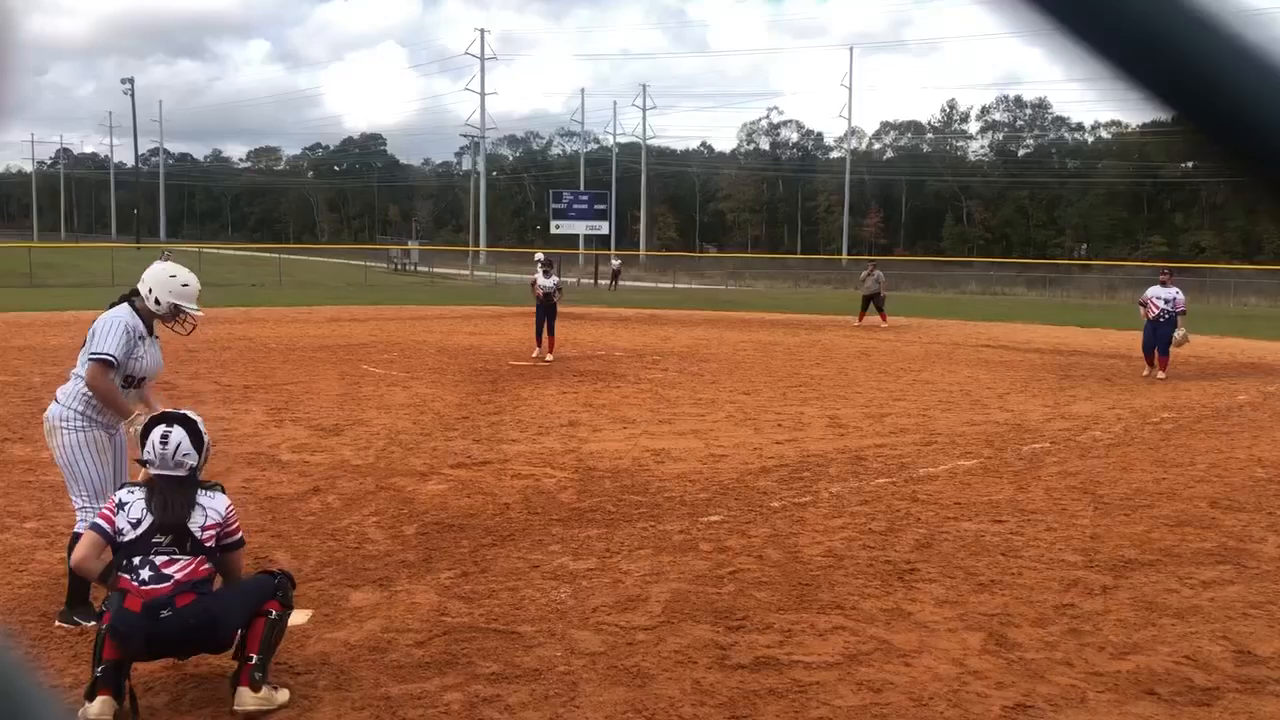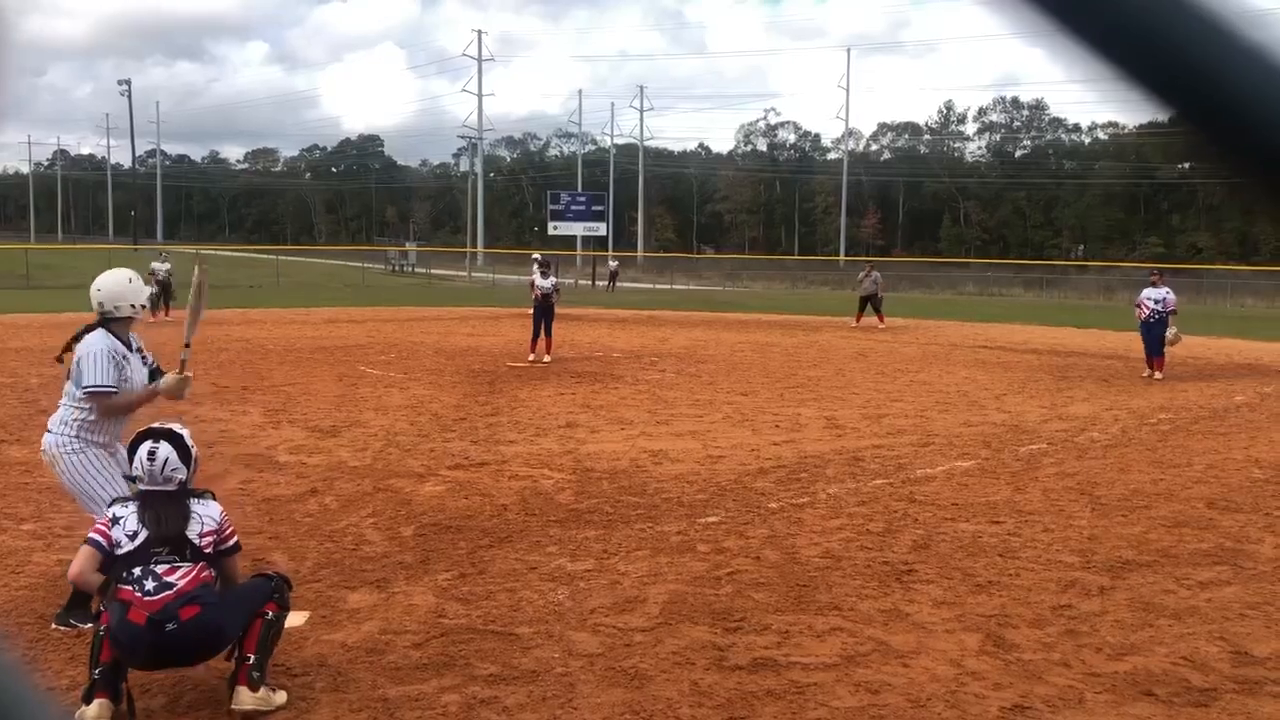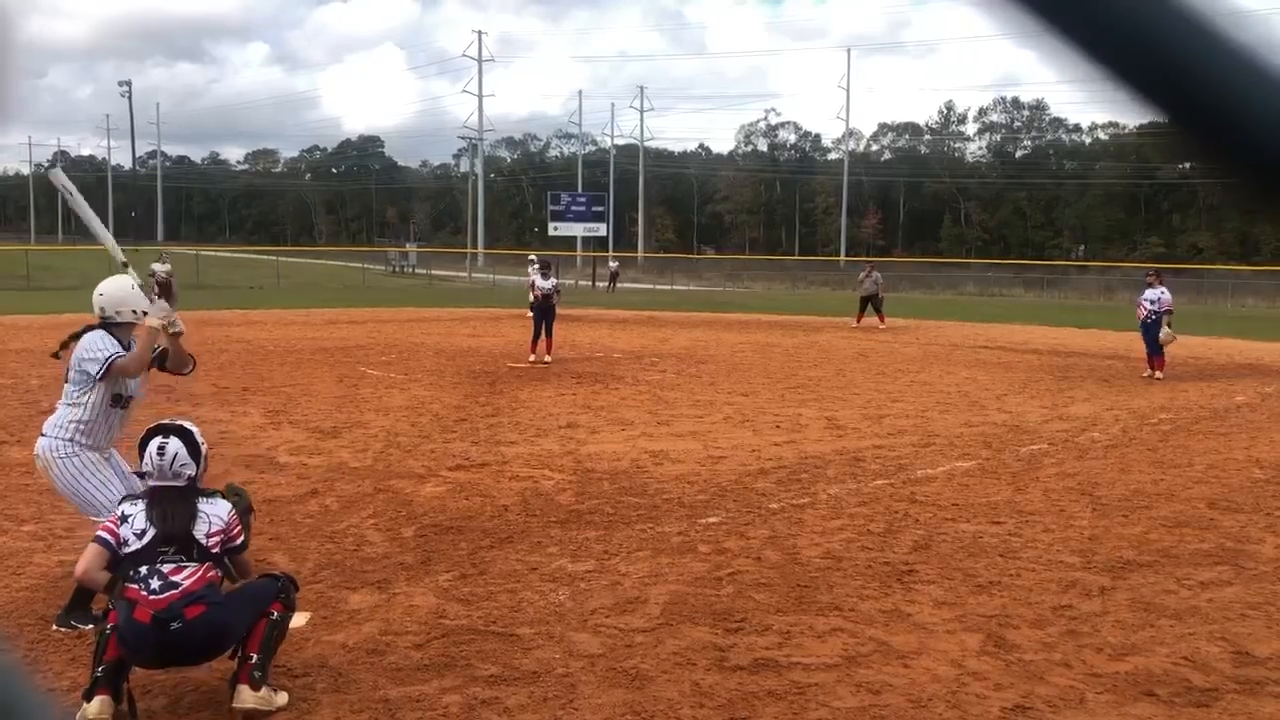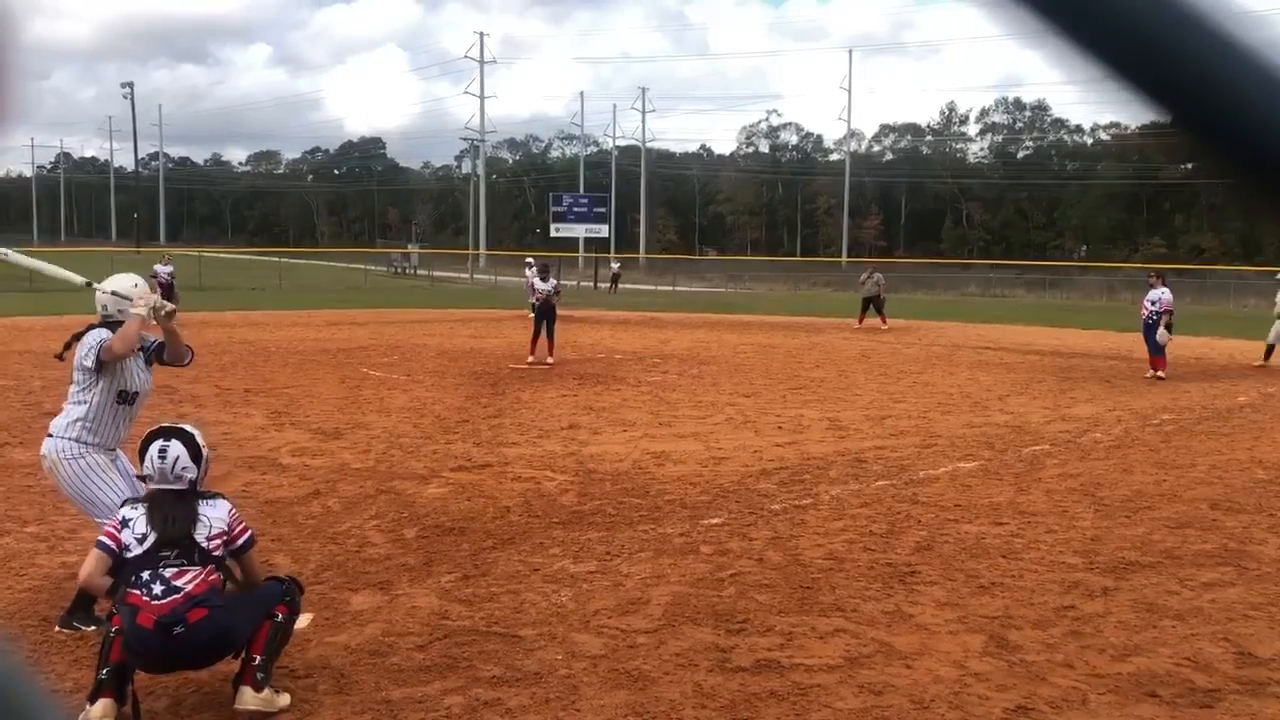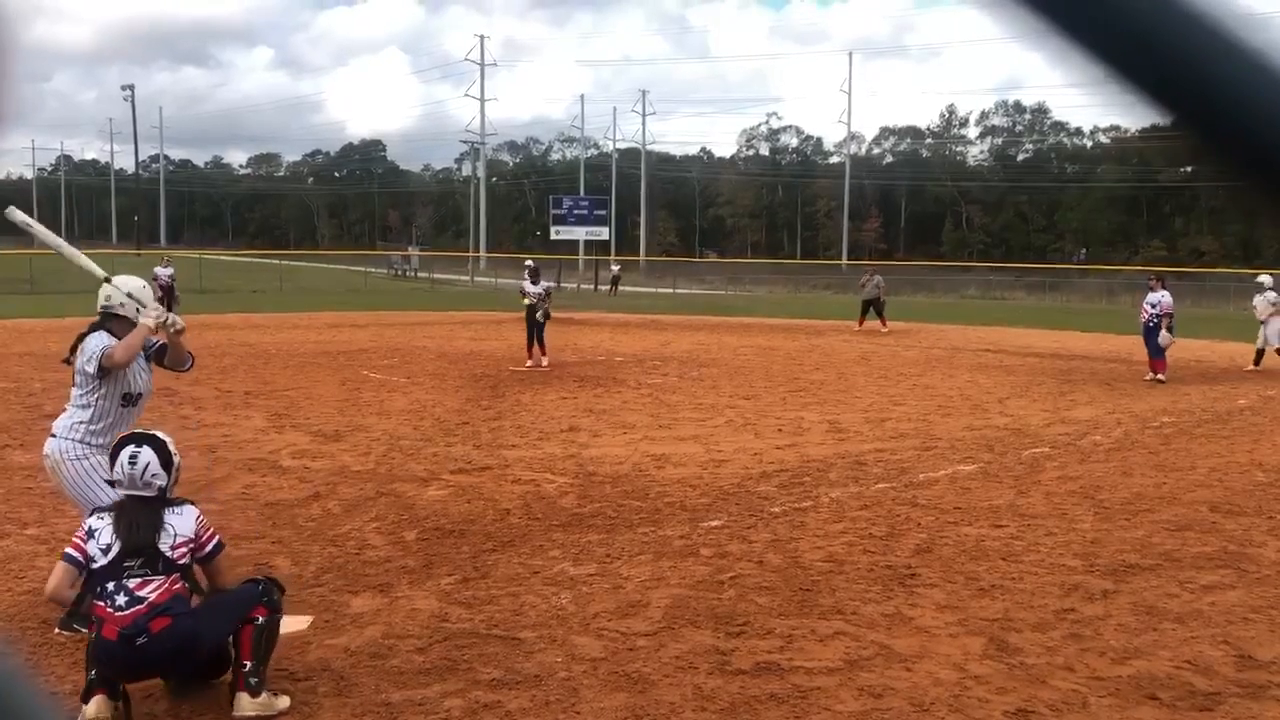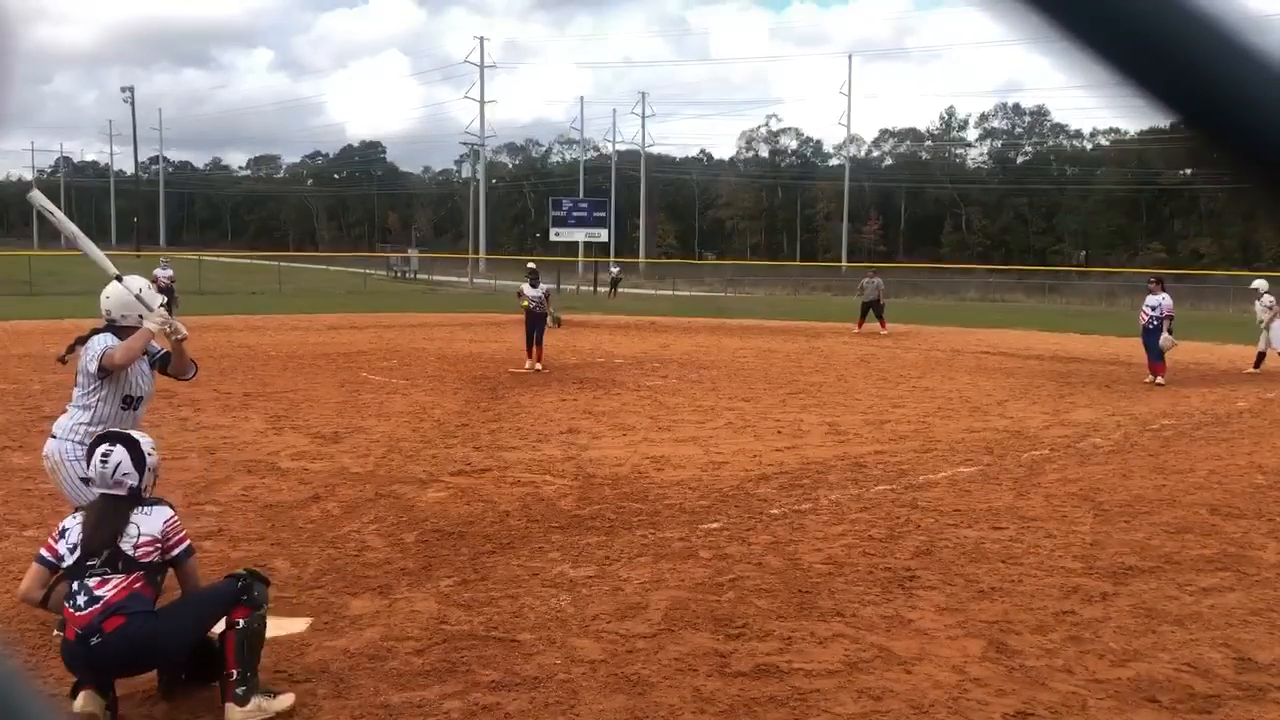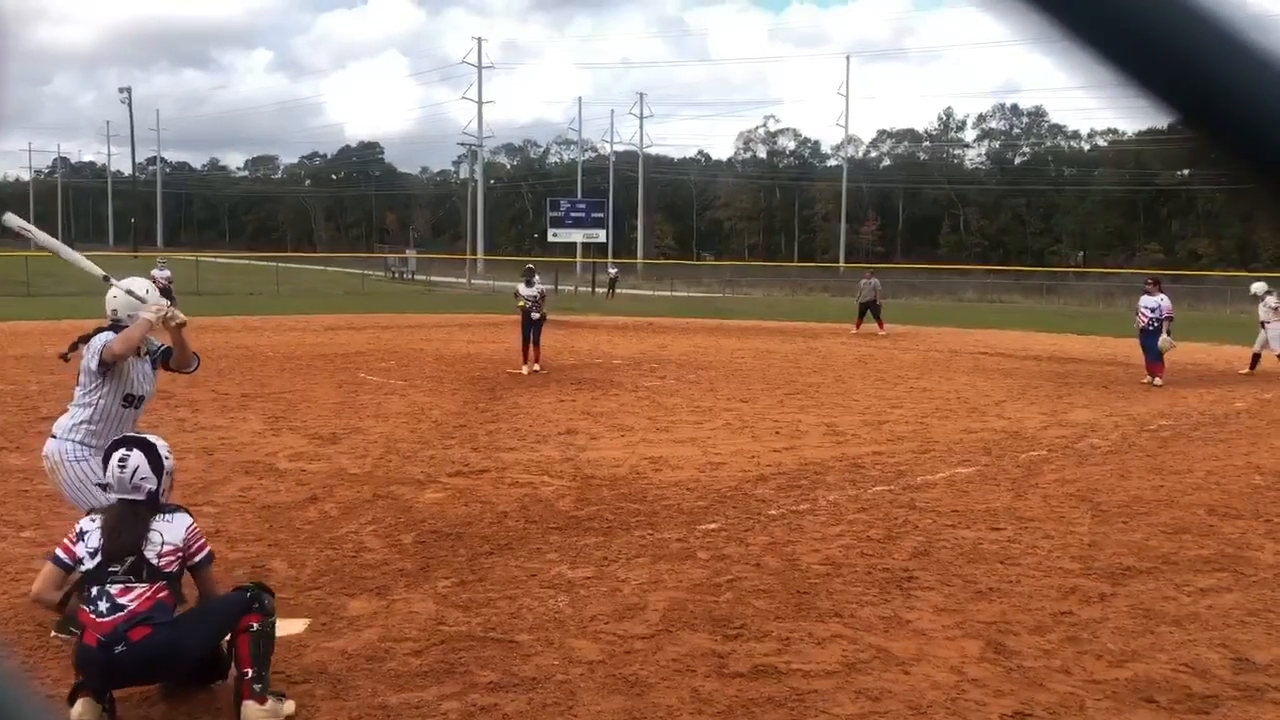
dt=0.4s
person 1, frame 1
left shoulder: (145, 325)
right shoulder: (119, 322)
right elbow: (96, 378)
left wrist: (154, 408)
right wrist: (133, 417)
left hip: (107, 424)
right hip: (76, 422)
right knee: (94, 512)
right ankle: (75, 608)
person 1, frame 2
left shoulder: (129, 342)
right shoulder: (98, 347)
left elbow: (155, 379)
right elbow: (107, 406)
left wrist: (174, 383)
right wrist: (159, 392)
left hip: (103, 444)
right hip: (72, 446)
right ankle: (73, 611)
person 1, frame 3
left shoulder: (132, 344)
right shoulder: (95, 343)
left elbow: (182, 367)
right elbow: (130, 370)
left wrist: (173, 338)
right wrist: (153, 327)
left hip: (96, 448)
right hip: (64, 449)
right ankle: (74, 612)
person 1, frame 4
left shoulder: (141, 343)
right shoulder: (96, 340)
left elbow: (181, 357)
right elbow: (119, 349)
left wrist: (167, 325)
right wrist: (140, 314)
left hip: (104, 450)
right hip: (71, 449)
right ankle: (77, 614)
person 1, frame 5
left shoulder: (140, 343)
right shoulder: (98, 342)
left elbow: (181, 362)
right elbow: (119, 358)
left wrist: (173, 335)
right wrist: (148, 324)
left hip: (103, 449)
right hip: (73, 449)
right ankle: (78, 615)
person 1, frame 6
left shoulder: (145, 348)
right shoulder: (101, 343)
left elbow: (184, 372)
right elbow: (119, 360)
left wrist: (176, 341)
right wrist: (152, 328)
right hip: (73, 450)
person 1, frame 7
left shoulder: (147, 346)
right shoulder: (104, 342)
left elbow: (185, 363)
right elbow: (117, 351)
left wrist: (176, 331)
right wrist: (149, 319)
left hip: (106, 451)
right hip: (73, 450)
person 2, frame 1
left shoulder: (124, 498)
right shoulder: (216, 501)
left elbow: (81, 560)
right elbow: (233, 578)
left wrist: (124, 584)
left hip: (135, 632)
right hip: (196, 627)
left knee: (116, 604)
right knee: (276, 584)
left ankle: (103, 695)
right ankle: (251, 687)
person 2, frame 2
left shoulder: (117, 513)
right shoulder: (209, 509)
left elbow: (78, 574)
right elbow: (231, 582)
left wrist: (117, 593)
left hip: (134, 645)
right hip: (199, 635)
left knee: (113, 607)
right knee: (273, 587)
right ankle: (249, 686)
person 2, frame 3
left shoulder: (127, 511)
right shoulder: (219, 508)
left elbow: (85, 572)
right elbow: (245, 573)
left wrist: (127, 592)
right wrist: (244, 521)
left hip: (140, 644)
right hip: (204, 634)
left knee: (120, 607)
right knee: (279, 587)
left ankle: (102, 694)
right ankle: (251, 685)
person 2, frame 4
left shoulder: (128, 515)
right shoulder: (220, 509)
left elbow: (88, 579)
right elbow: (255, 580)
left wrist: (129, 595)
left hip: (144, 649)
right hip: (207, 639)
left knee: (124, 611)
right knee: (284, 590)
right ankle: (253, 686)
person 2, frame 5
left shoulder: (95, 523)
right shoulder: (187, 516)
left elbow: (55, 590)
right elbow: (222, 587)
left wrist: (97, 607)
left hip: (114, 658)
right hip: (176, 646)
right knee: (263, 592)
left ankle: (100, 695)
right ankle: (250, 691)
person 2, frame 6
left shoulder: (71, 523)
right shoulder: (160, 516)
left elbow: (28, 591)
right elbow: (193, 591)
left hip: (79, 658)
right hip: (137, 645)
right knee: (245, 587)
left ankle: (93, 690)
person 2, frame 7
left shoulder: (88, 526)
right shoulder: (179, 523)
left elbow: (41, 592)
right elbow: (210, 597)
left wrist: (91, 612)
left hip: (96, 662)
right hip: (156, 656)
right knee: (253, 599)
